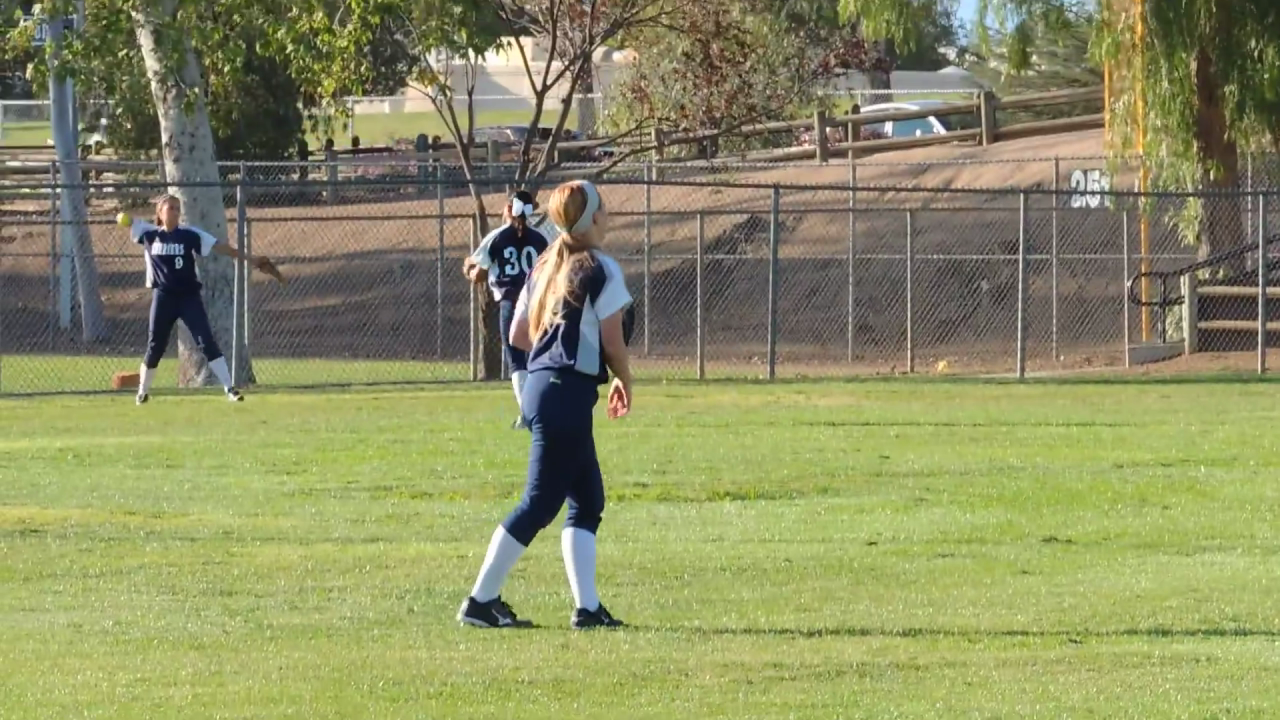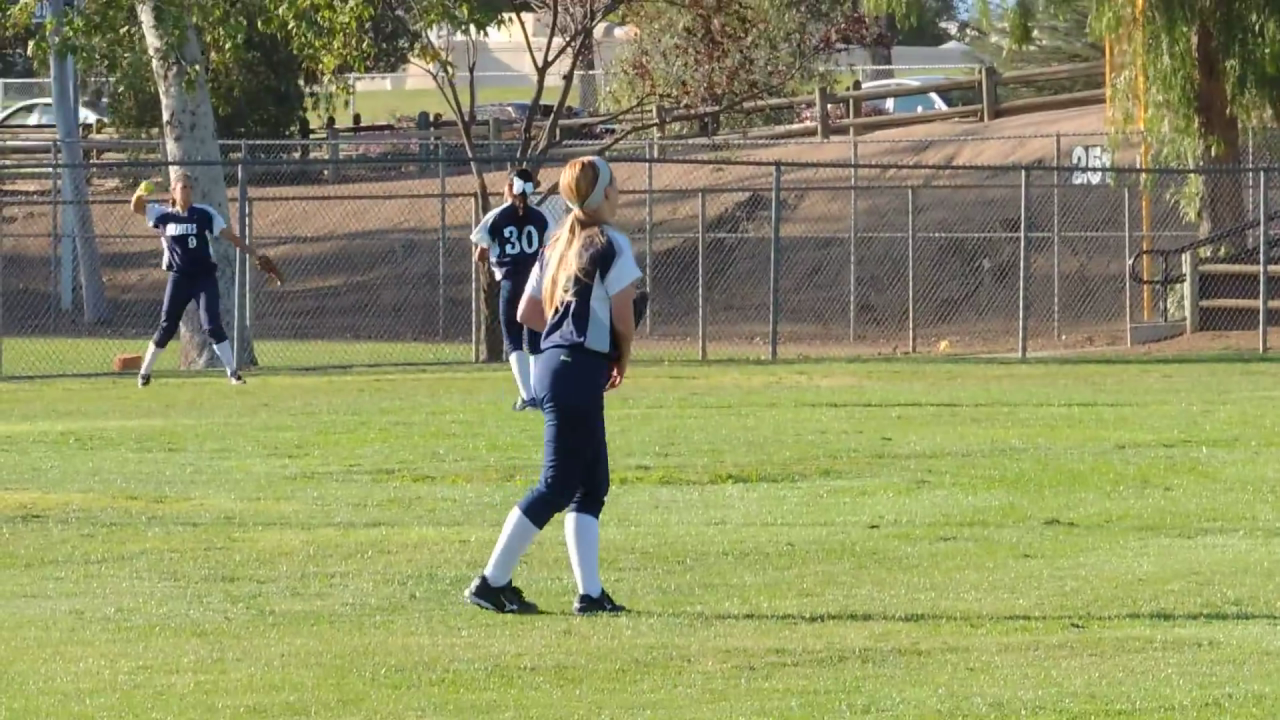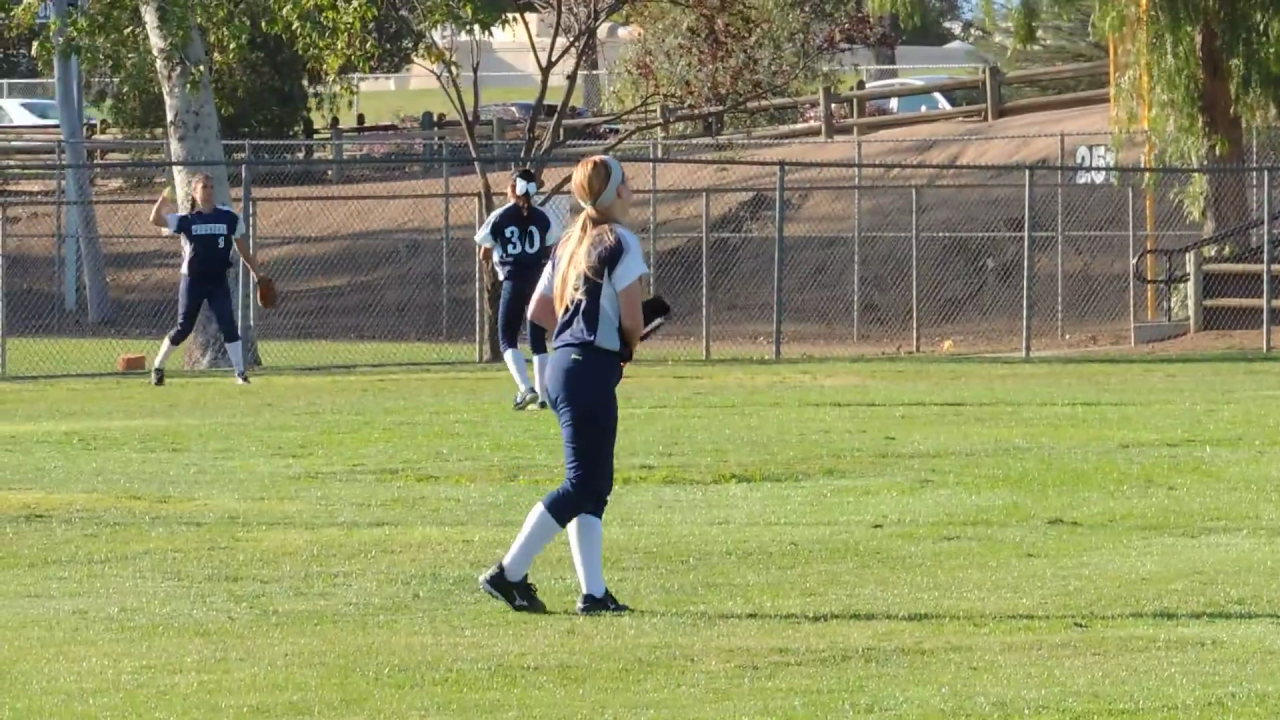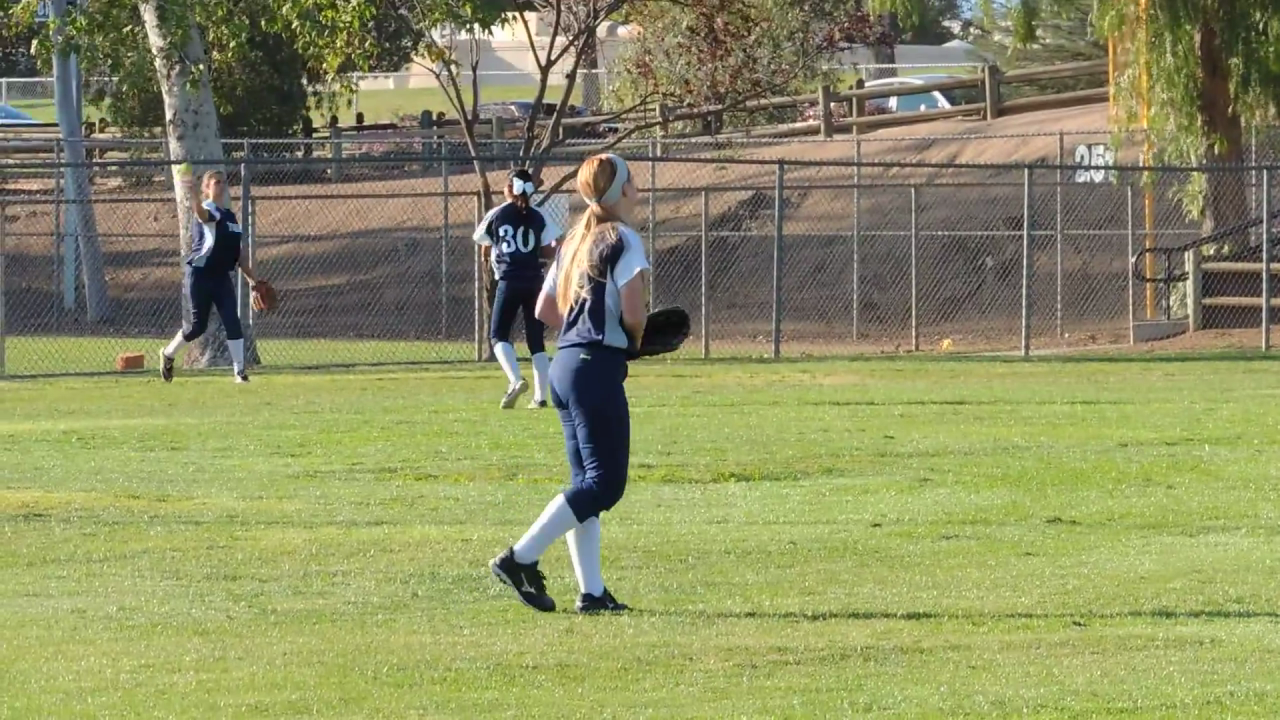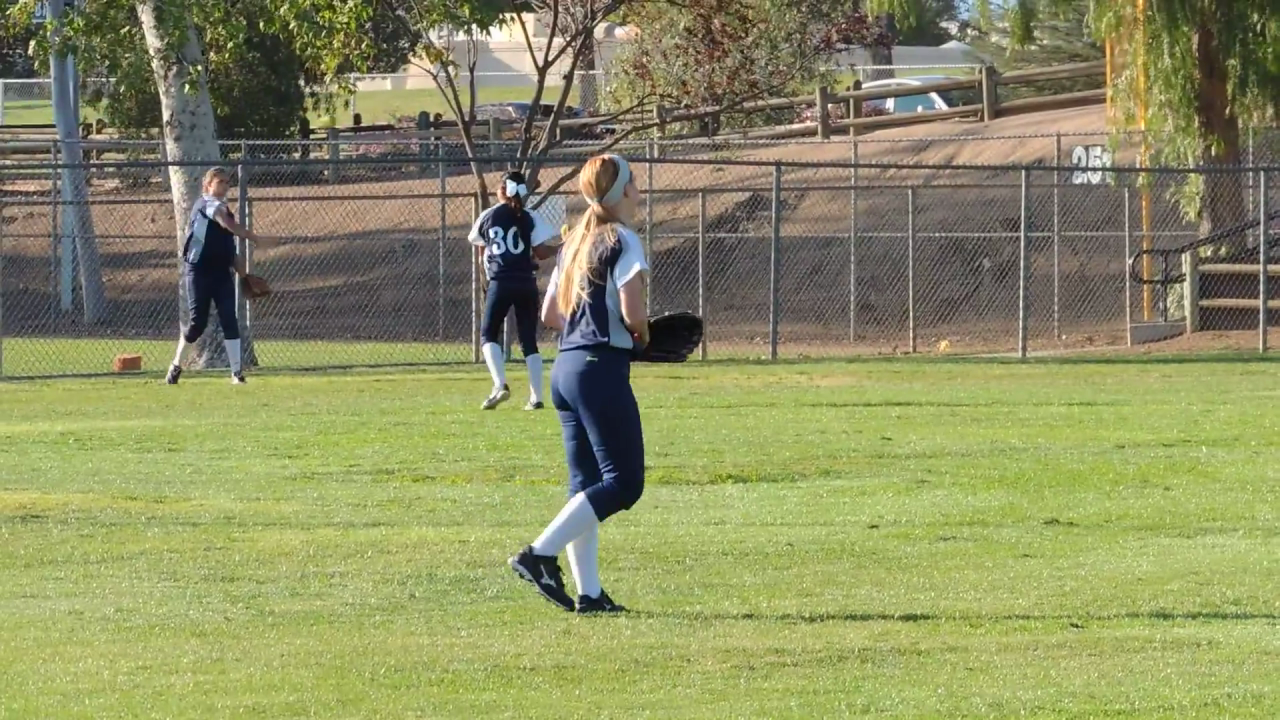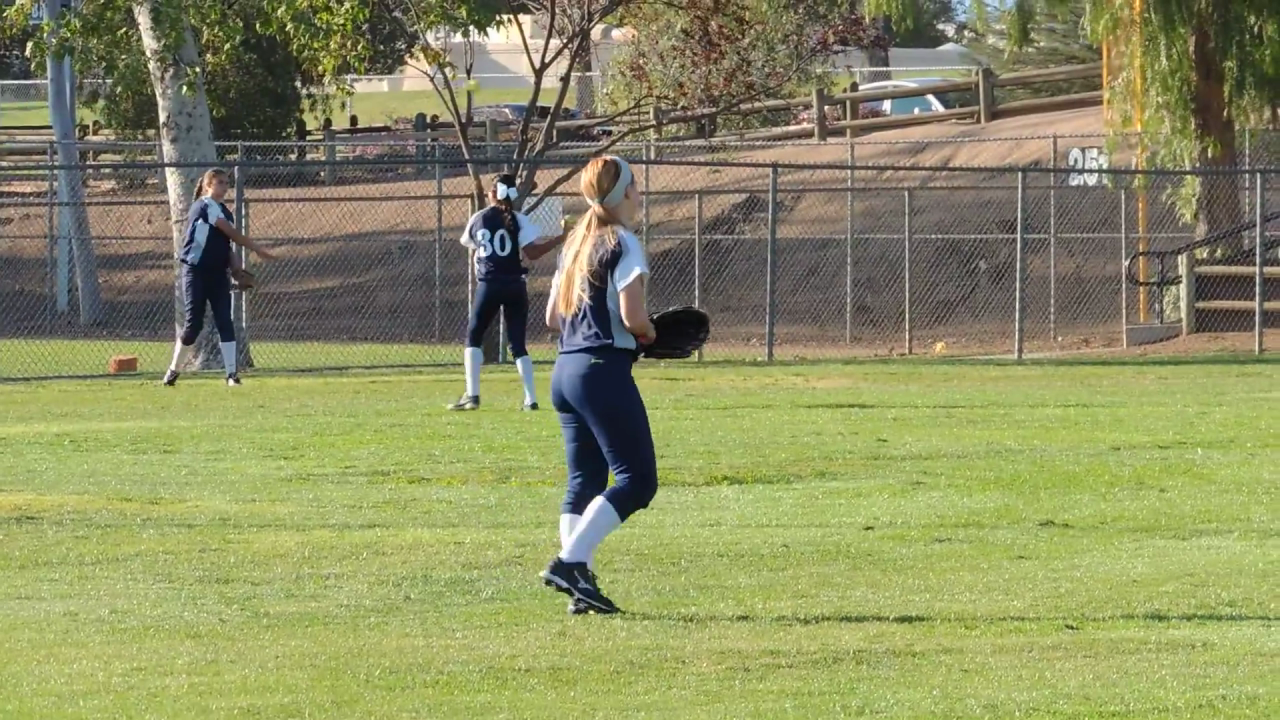
dt=0.1s
person 1, frame 1
left shoulder: (545, 266)
right shoulder: (602, 268)
left elbow: (518, 335)
right elbow: (613, 344)
right wrist: (623, 379)
left hip: (540, 387)
right hip: (567, 393)
left knee: (588, 501)
right knee: (541, 502)
left ankle: (587, 608)
right ankle: (481, 600)
person 1, frame 2
left shoulder: (557, 243)
right shoulder: (612, 244)
left elbow: (526, 314)
right elbow: (623, 320)
right wrist: (622, 356)
left hip: (553, 366)
right hip: (579, 372)
left knee: (590, 484)
right knee: (559, 485)
left ankle: (590, 594)
right ankle: (492, 581)
person 1, frame 3
left shoulder: (570, 242)
right shoulder: (621, 241)
left elbow: (538, 311)
right elbow: (630, 316)
right wrist: (630, 344)
left hip: (562, 366)
right hip: (589, 370)
left knee: (591, 483)
right knee: (585, 485)
left ankle: (593, 592)
right ankle: (509, 572)
person 1, frame 4
left shoulder: (575, 240)
right shoulder: (624, 239)
left elbow: (544, 311)
right elbow: (634, 312)
right wrist: (636, 339)
left hip: (567, 365)
right hip: (596, 369)
left knee: (588, 479)
right knee: (605, 482)
left ankle: (592, 591)
right ankle: (520, 557)
person 1, frame 5
left shoulder: (575, 241)
right shoulder: (623, 240)
left elbow: (548, 313)
right elbow: (634, 313)
right wrist: (643, 336)
left hip: (566, 369)
right hip: (599, 371)
left knee: (587, 481)
right knee: (624, 481)
left ankle: (587, 592)
right ankle: (539, 553)
person 1, frame 6
left shoulder: (577, 242)
right shoulder: (624, 242)
left elbow: (553, 316)
right elbow: (632, 316)
right wrist: (649, 333)
left hip: (566, 370)
right hip: (604, 373)
left knee: (583, 483)
right knee: (637, 480)
left ankle: (583, 593)
right ankle: (571, 561)
person 2, frame 1
left shoulder: (495, 238)
right shoulder: (539, 239)
left elbow: (478, 277)
left wrist: (472, 269)
left hip: (511, 303)
left knee: (515, 361)
person 2, frame 2
left shoulder: (496, 217)
right shoulder: (540, 217)
left elbow: (481, 255)
left wrist: (492, 251)
left hip: (512, 283)
left knee: (513, 342)
right knee: (534, 341)
left ankle: (528, 396)
right ankle: (536, 394)
person 2, frame 3
left shoulder: (498, 217)
right shoulder: (543, 217)
left elbow: (485, 256)
right elbow: (549, 253)
left hip: (513, 283)
right hip: (539, 283)
left knee: (507, 340)
right knee: (538, 341)
left ankle: (527, 388)
right ankle: (541, 396)
person 2, frame 4
left shoulder: (495, 215)
right shoulder: (539, 217)
left elbow: (486, 253)
right elbow: (548, 253)
left hip: (509, 283)
right hip: (536, 282)
left knee: (498, 336)
right knee: (536, 340)
left ankle: (516, 380)
right ankle: (540, 396)
person 2, frame 5
left shoulder: (487, 217)
right shoulder: (530, 218)
left elbow: (480, 254)
right elbow: (541, 253)
left hip: (500, 284)
right hip: (527, 284)
left knee: (489, 336)
right knee: (528, 343)
left ankle: (500, 385)
right ankle: (536, 397)
person 2, frame 6
left shoulder: (478, 219)
right shoulder: (518, 220)
left elbow: (473, 254)
right elbow: (531, 253)
right wrist: (560, 238)
left hip: (488, 286)
right hip: (516, 287)
left knee: (473, 338)
right knee: (518, 345)
left ankle: (472, 394)
right ankle: (531, 399)
person 3, frame 1
left shoulder: (192, 234)
right shoulder: (149, 234)
left elbow: (223, 248)
right elbow: (126, 222)
left wrist: (252, 260)
right wrist: (123, 218)
left hip: (190, 296)
right hip: (163, 297)
left knee: (206, 342)
right knee: (155, 347)
left ankle: (231, 388)
right ankle: (143, 392)
person 3, frame 2
left shoulder: (205, 213)
right shoulder: (164, 215)
left elbow: (229, 234)
right elbow: (137, 207)
left wrist: (253, 253)
right wrist: (140, 193)
left hip: (204, 277)
right hip: (178, 278)
left knee: (212, 325)
right knee: (167, 327)
left ankle: (232, 371)
right ankle: (145, 372)
person 3, frame 3
left shoulder: (229, 216)
right shoulder: (186, 218)
left elbow: (241, 247)
right elbow: (156, 220)
left wrist: (257, 273)
right wrist: (163, 200)
left hip: (219, 279)
right hip: (194, 279)
left knee: (228, 324)
right knee: (184, 327)
left ankle: (240, 372)
right ankle: (159, 365)
person 3, frame 4
left shoulder: (230, 216)
right shoulder: (206, 208)
left elbow: (236, 251)
right elbow: (201, 212)
left wrist: (251, 277)
right wrist: (194, 192)
left hip: (222, 276)
right hip: (199, 274)
left knee: (232, 322)
right knee: (198, 325)
left ankle: (240, 370)
right ankle: (169, 353)
person 3, frame 5
left shoulder: (222, 208)
right shoulder: (206, 203)
right elbow: (229, 224)
left wrist: (241, 270)
right wrist: (256, 239)
left hip: (222, 272)
right hip: (198, 271)
left knee: (229, 320)
right knee: (198, 322)
left ankle: (236, 371)
right ankle: (177, 365)
person 3, frame 6
left shoulder: (222, 210)
right shoulder: (205, 205)
right elbow: (233, 234)
left wrist: (237, 268)
right wrist: (258, 251)
left hip: (218, 274)
right hip: (195, 272)
left knee: (225, 323)
right knee: (193, 324)
left ankle: (231, 373)
right ankle: (174, 370)
